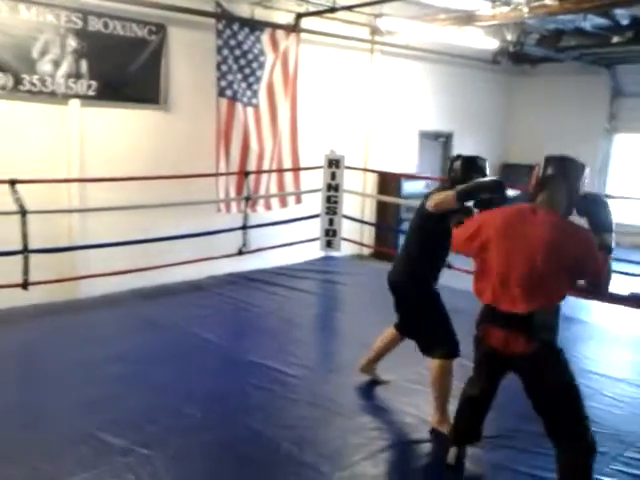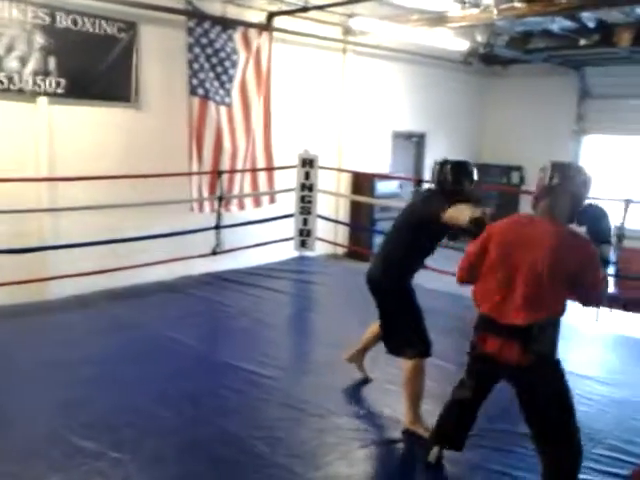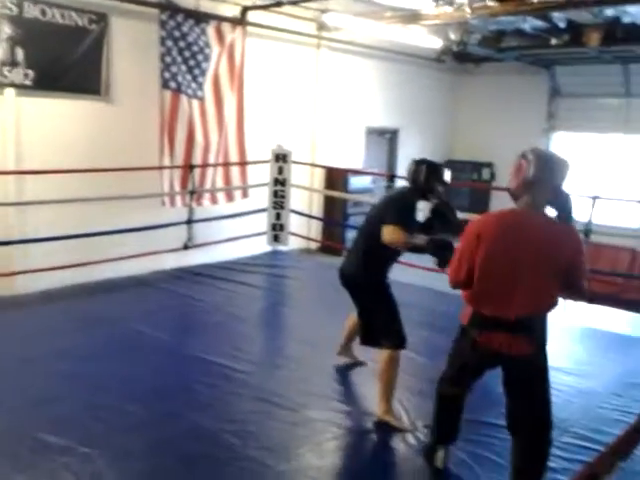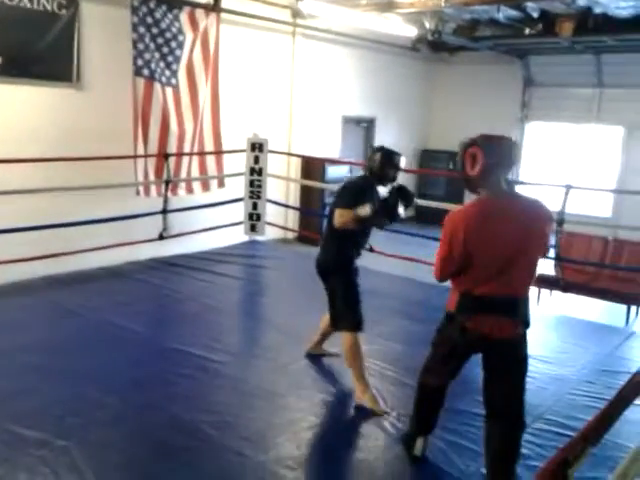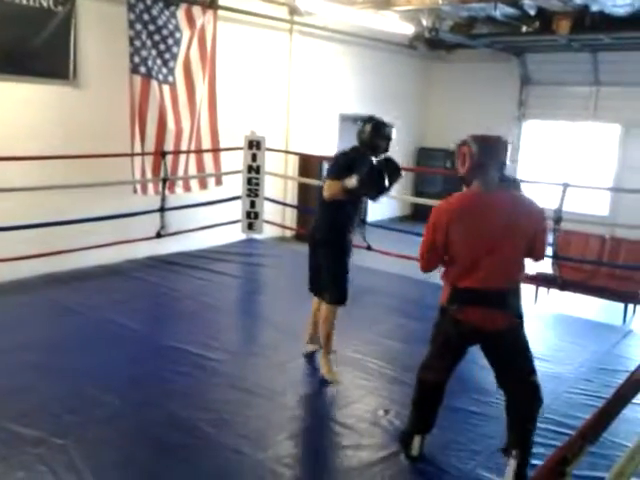
dt=0.2s
person 1, frame 1
left shoulder: (498, 218)
right shoulder: (575, 237)
left elbow: (457, 240)
right elbow: (601, 283)
right wrist: (603, 236)
left hip: (492, 329)
right hip: (534, 341)
left knee: (478, 389)
right knee: (572, 434)
left ankle: (456, 448)
person 1, frame 2
left shoulder: (499, 229)
right shoulder: (575, 246)
left elbow: (464, 274)
right elbow: (594, 297)
right wrist: (600, 247)
left hip: (488, 338)
right hip: (532, 351)
left knee: (468, 393)
right knee: (561, 442)
left ankle: (438, 446)
person 1, frame 3
left shoulder: (483, 226)
right shoulder: (566, 238)
left elbow: (457, 279)
right elbow: (575, 288)
left hip: (479, 331)
right hip: (526, 340)
left knee: (450, 389)
right knee: (532, 429)
left ankle: (439, 451)
person 1, frame 4
left shoulder: (463, 218)
right shoulder: (538, 214)
left elbow: (442, 272)
left hip: (466, 316)
right hip: (510, 321)
left knee: (433, 379)
right knee: (506, 409)
left ankle: (417, 440)
person 1, frame 5
left shoulder: (448, 209)
right shoulder: (527, 209)
left elbow: (427, 264)
right elbow: (537, 254)
left hip: (459, 308)
right hip: (503, 312)
left knee: (432, 375)
right knee: (523, 391)
left ankle: (415, 438)
person 2, frame 1
right shoulder: (439, 197)
right elbow: (434, 204)
right wrist: (474, 188)
left hip: (404, 276)
right hip: (415, 281)
left knee: (405, 326)
right knee: (445, 349)
left ankle: (368, 364)
right ankle: (440, 419)
person 2, frame 2
left shoulder: (431, 198)
right shoulder: (434, 201)
right elbow: (461, 216)
left wrist: (472, 218)
left hip: (381, 272)
right hip: (392, 278)
left knee: (389, 321)
right knee: (417, 349)
left ankle: (357, 353)
right ankle: (413, 420)
person 2, frame 3
left shoulder: (405, 198)
right shoulder: (403, 201)
left elbow: (410, 232)
right elbow: (391, 237)
left wrist: (436, 220)
right wrist: (430, 244)
left hip: (354, 268)
right hip: (366, 274)
left knee: (366, 309)
right knee: (392, 341)
left ankle: (345, 347)
right ankle: (385, 410)
person 2, frame 4
left shoulder: (370, 189)
right shoulder: (355, 187)
left elbow: (377, 220)
right elbow: (340, 221)
left wrist: (393, 206)
right wrist: (372, 209)
left hip: (340, 258)
right hip: (336, 260)
left knee: (340, 306)
right knee: (350, 322)
left ankle: (315, 346)
right ankle: (362, 391)
person 2, frame 5
left shoulder: (367, 162)
right shoulder: (344, 159)
left elbow: (371, 194)
right elbow: (329, 192)
left wrist: (384, 179)
right wrist: (357, 180)
left hip: (341, 233)
right hip: (327, 234)
left knee: (324, 290)
right knee: (333, 295)
left ankle: (313, 340)
right ankle: (325, 356)
